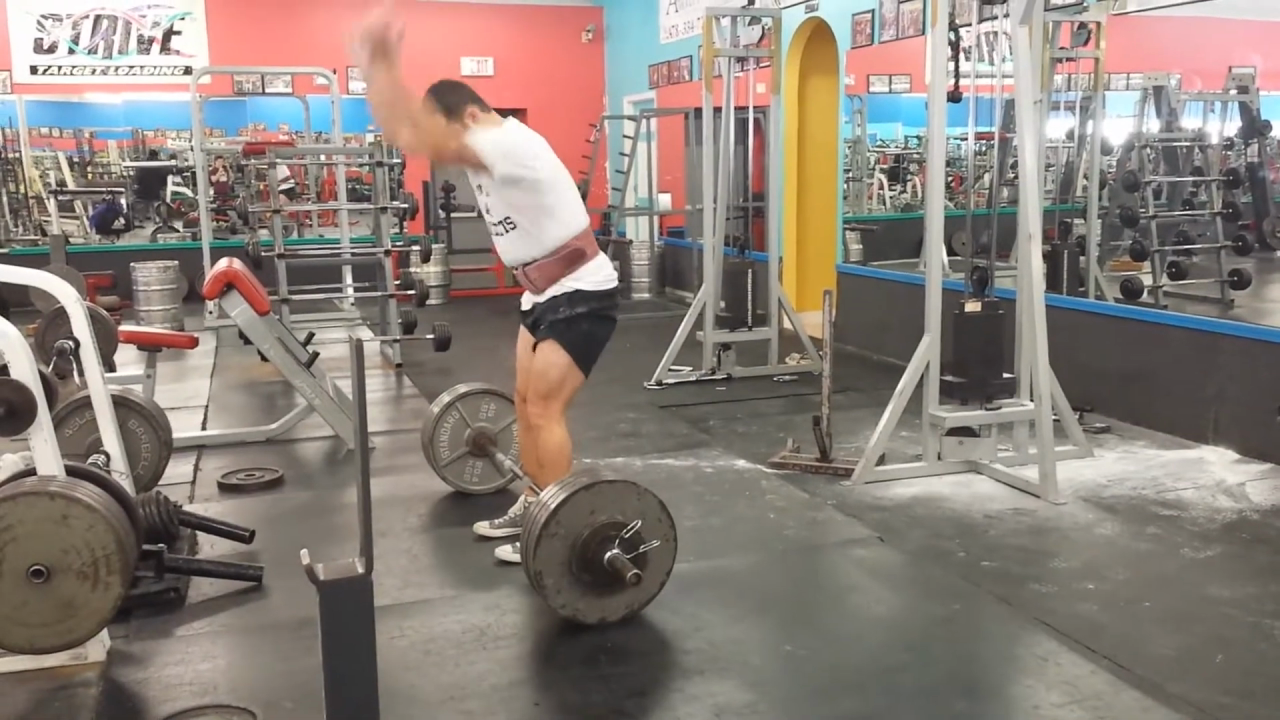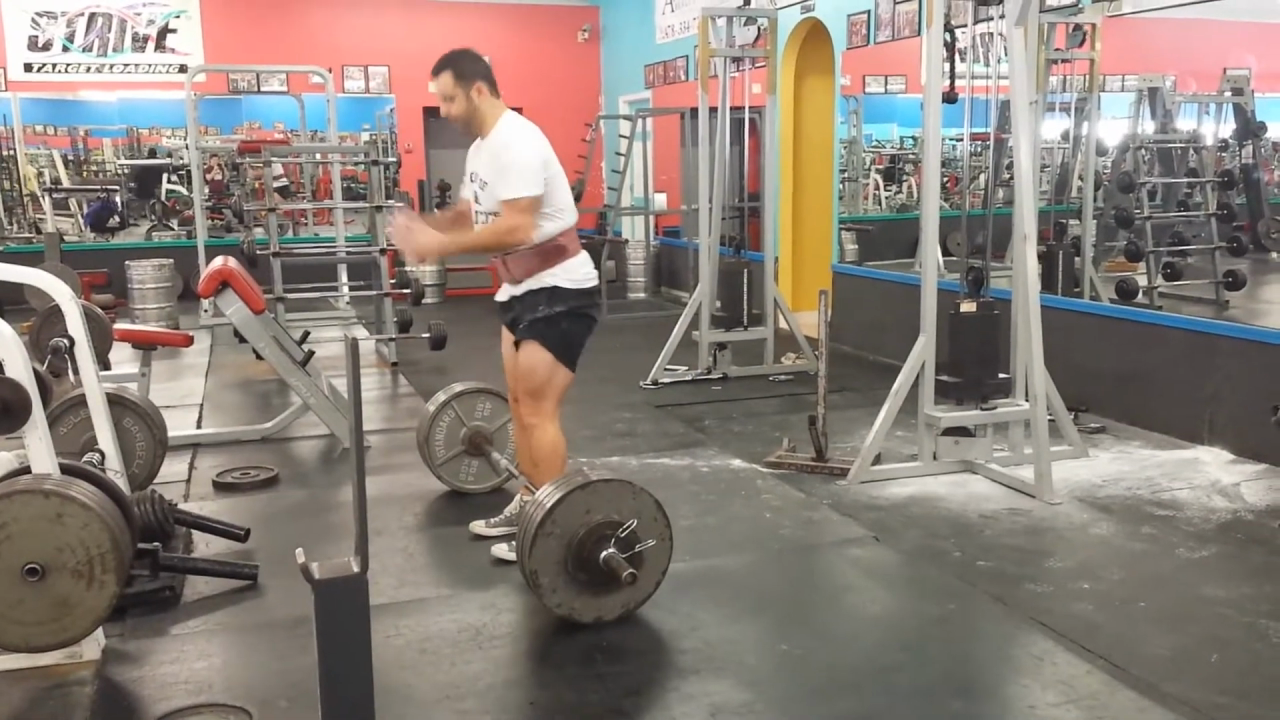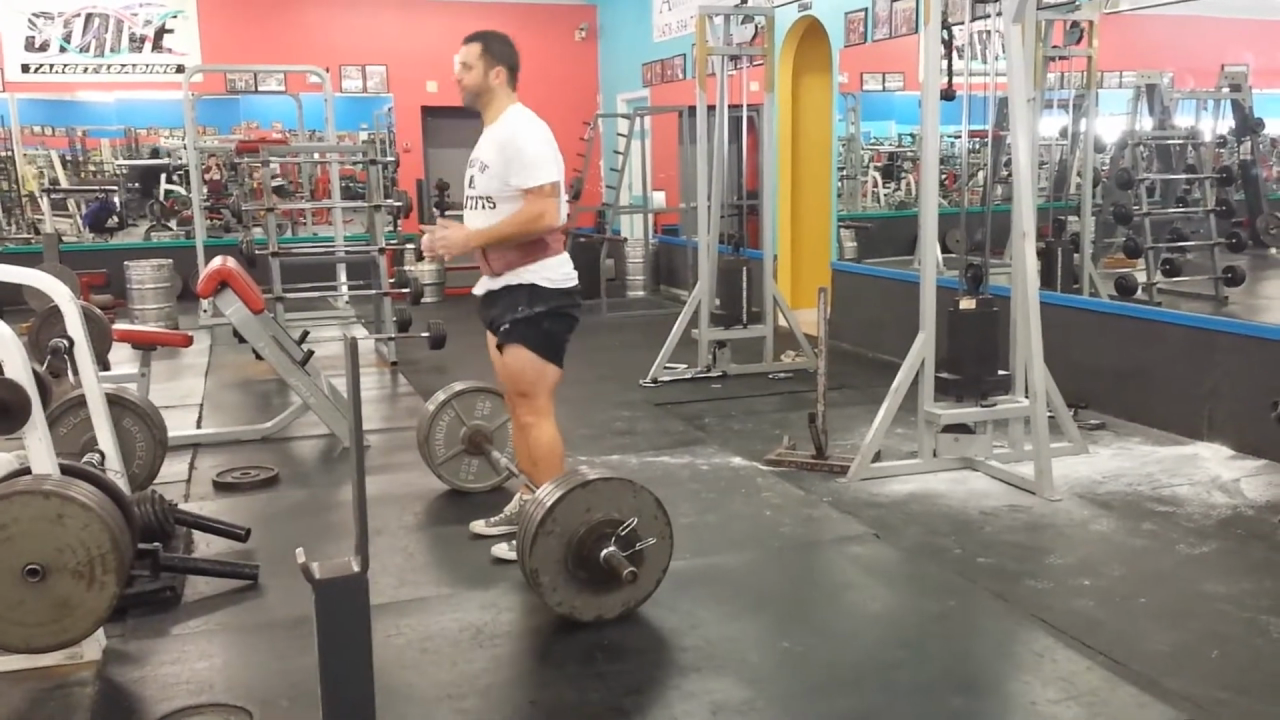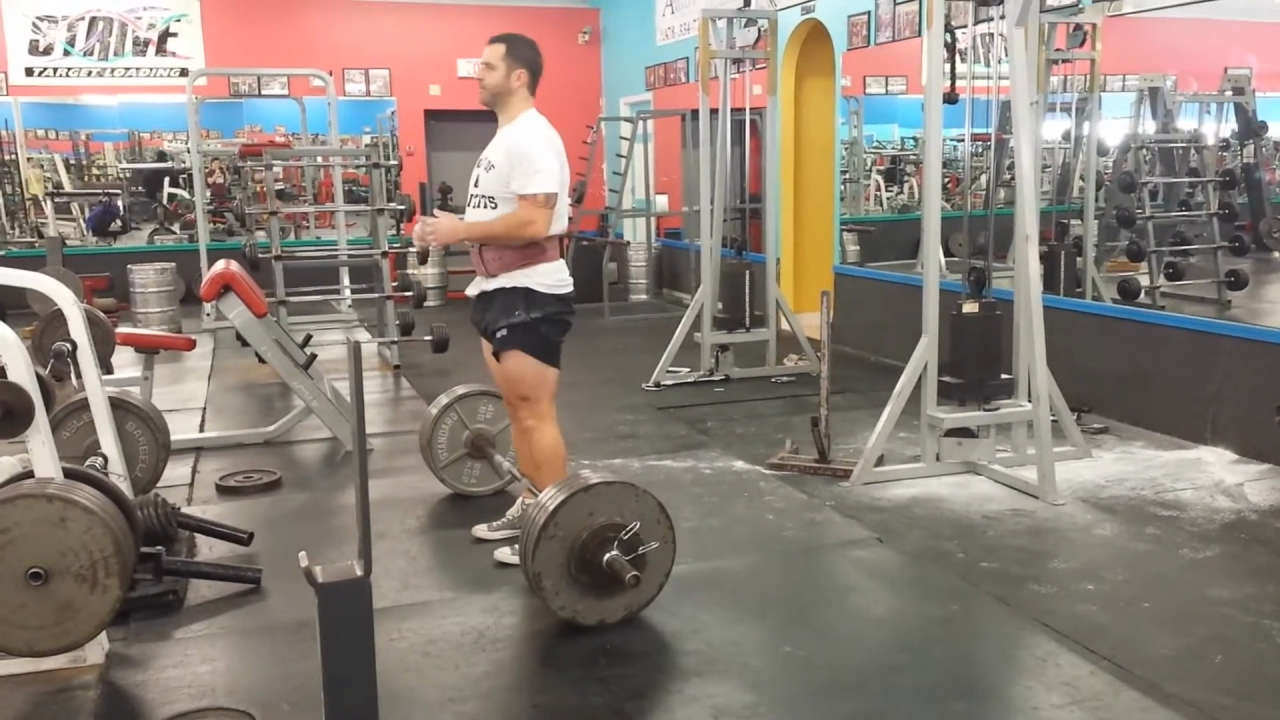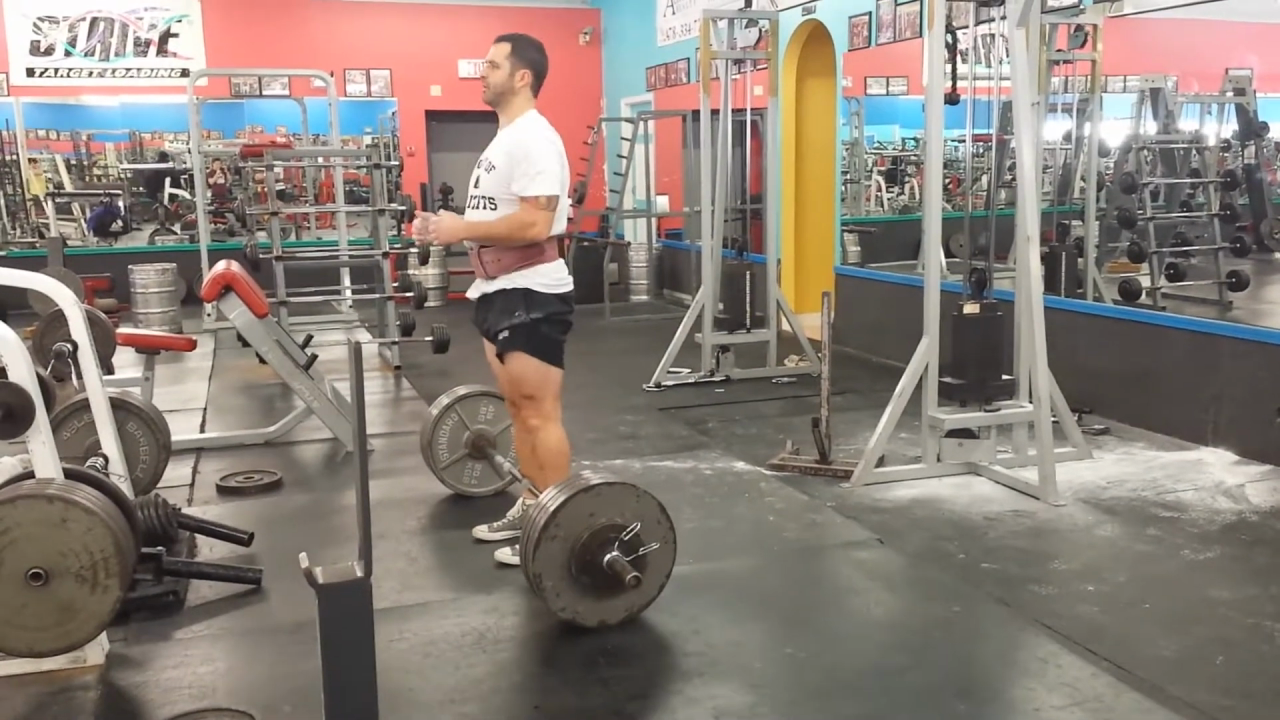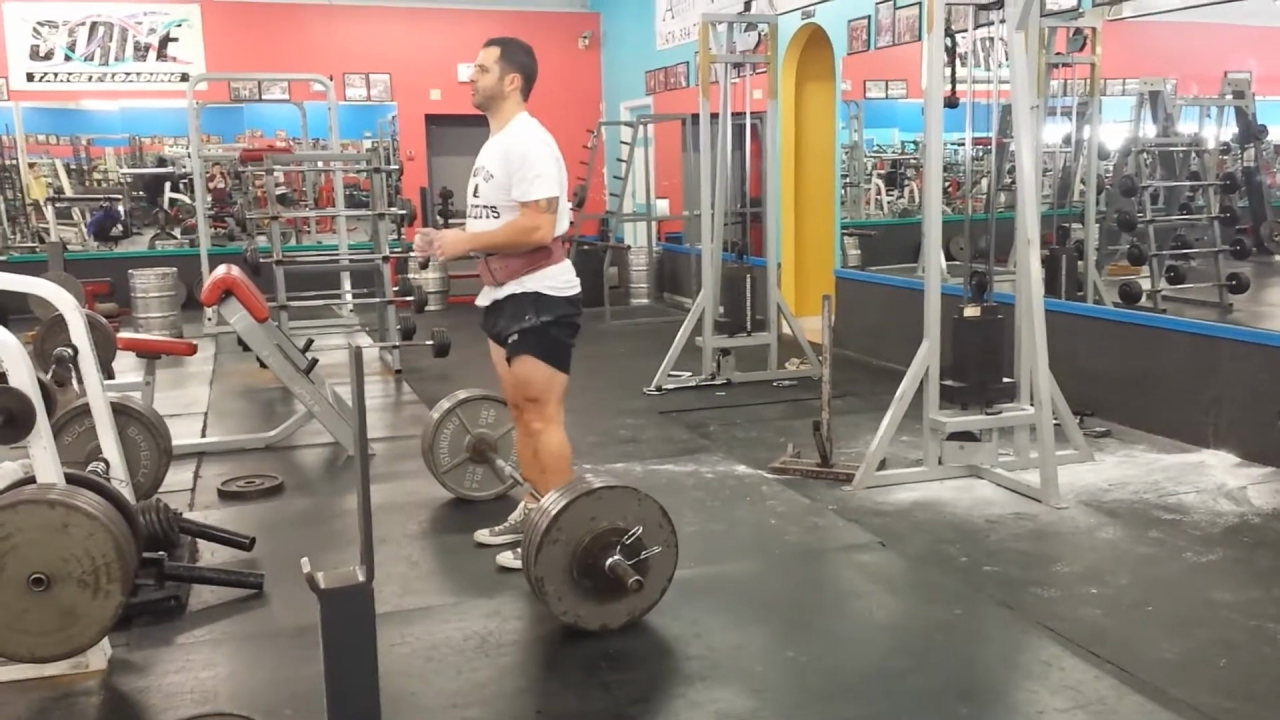
dt=0.2s
person 1, frame 1
left shoulder: (508, 143)
right shoulder: (485, 150)
left elbow: (434, 143)
right elbow: (409, 133)
left wrist: (385, 63)
right wrist: (379, 64)
left hip: (582, 293)
right hip: (545, 294)
left knee: (543, 410)
right knee: (526, 403)
right ankle: (532, 503)
person 1, frame 2
left shoulder: (515, 142)
right shoulder: (481, 145)
left elbow: (517, 229)
right elbow: (466, 213)
left wrist: (442, 246)
right wrist: (424, 227)
left hip: (560, 291)
right hip: (526, 291)
left knee: (537, 411)
right knee: (521, 405)
right ankle: (530, 505)
person 1, frame 3
left shoulder: (522, 132)
right shoulder: (492, 135)
left elbow: (543, 214)
left wrist: (470, 239)
right wrist: (456, 231)
left hip: (537, 289)
right hip: (506, 288)
left knee: (533, 411)
right knee: (517, 406)
right ankle: (530, 503)
person 1, frame 4
left shoulder: (532, 137)
right shoulder: (507, 137)
left elbow: (533, 222)
left wrist: (460, 232)
right wrist: (453, 225)
left hip: (530, 294)
right hip: (500, 291)
left knee: (535, 415)
right knee: (518, 410)
right ankle: (531, 507)
person 1, frame 5
left shoulder: (533, 138)
right shoulder: (507, 138)
left elbow: (534, 223)
left wrist: (461, 229)
right wrist: (451, 224)
left hip: (531, 295)
right hip: (500, 292)
left knee: (540, 415)
right knee: (520, 411)
right ankle: (532, 508)
person 1, frame 6
left shoulder: (527, 142)
right shoulder: (497, 144)
left elbow: (537, 228)
left wrist: (464, 242)
right wrist: (450, 235)
left hip: (539, 298)
right hip: (506, 296)
left knee: (542, 418)
right knee: (522, 413)
right ankle: (533, 511)
